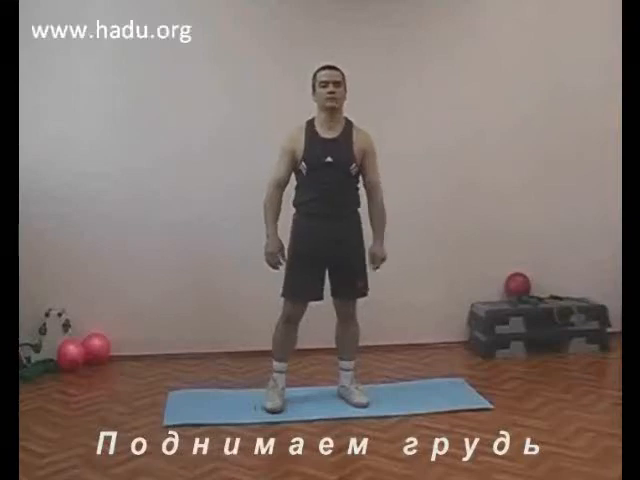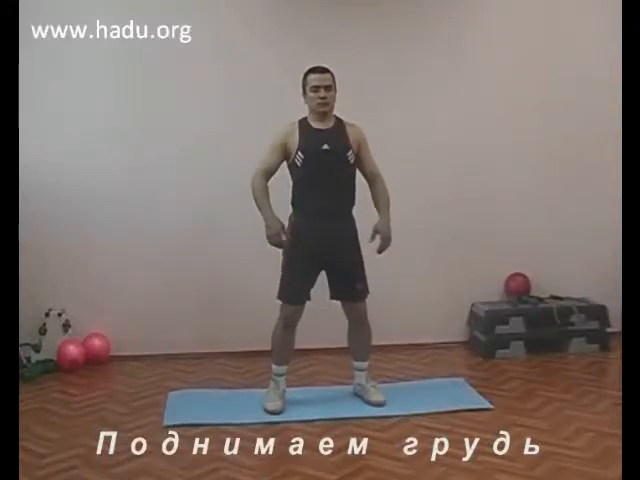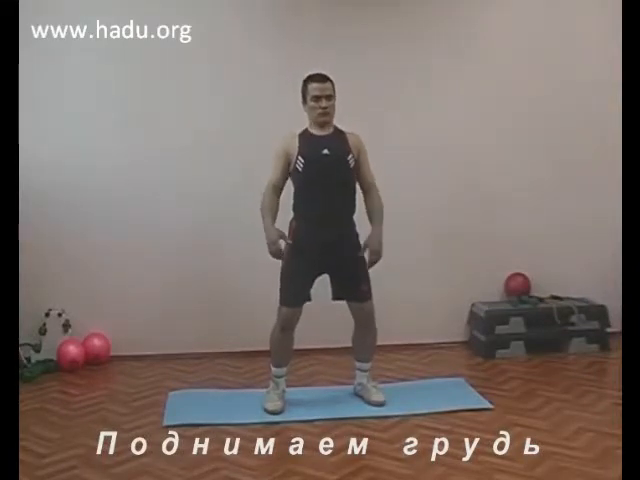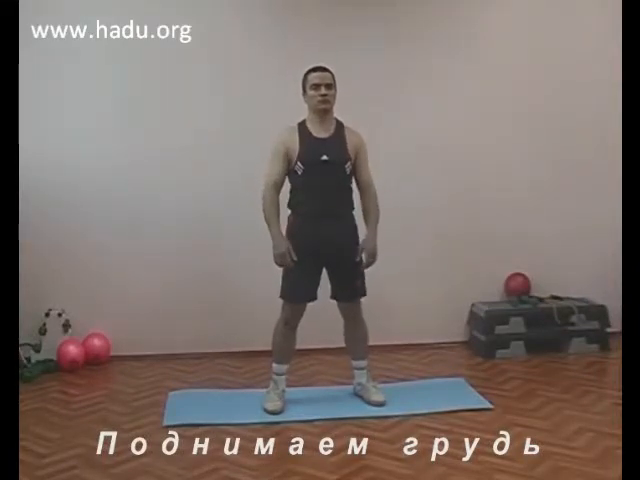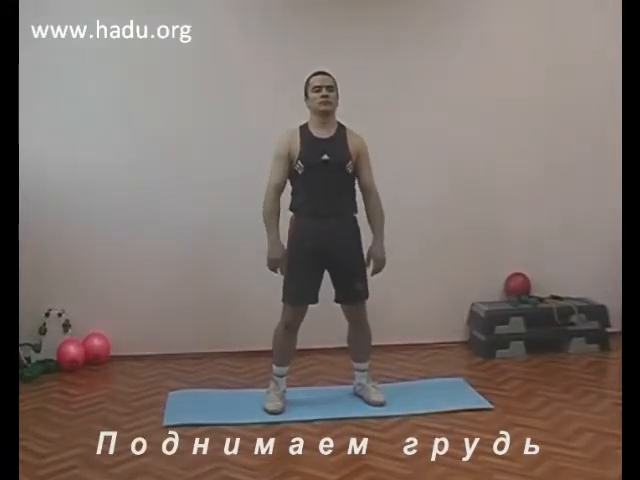
dt=1s
person 1, frame 1
left shoulder: (360, 139)
right shoulder: (297, 138)
left elbow: (374, 192)
right elbow: (276, 187)
left wrist: (378, 240)
right wrist: (271, 235)
left hip: (347, 233)
right hip: (307, 232)
left knee: (347, 312)
right knee: (291, 312)
left ankle: (346, 382)
right ankle: (277, 383)
person 1, frame 2
left shoulder: (353, 133)
right shoulder: (290, 134)
left elbow: (374, 177)
right elbow: (260, 176)
left wrist: (384, 217)
right wrist: (269, 217)
left hip: (343, 232)
right hip: (303, 233)
left knee: (358, 312)
right knee: (289, 314)
left ankle: (362, 380)
right ankle: (277, 385)
person 1, frame 3
left shoulder: (352, 142)
right shoulder: (291, 145)
left elbow: (370, 189)
right elbow: (273, 189)
left wrist: (377, 231)
right wrist: (269, 228)
left hip: (345, 240)
right hip: (303, 241)
left knee: (366, 314)
right knee: (286, 317)
left ankle: (363, 380)
right ankle: (276, 386)
person 1, frame 4
left shoulder: (353, 139)
right shoulder: (289, 139)
left elbow: (367, 189)
right elbow: (271, 189)
left wrist: (372, 234)
right wrist: (277, 236)
left hip: (344, 235)
right hip: (302, 235)
left knee: (353, 311)
right knee: (290, 313)
left ankle: (362, 380)
right ankle: (277, 386)
person 1, frame 5
left shoulder: (354, 141)
right shoulder: (291, 141)
left elbow: (370, 192)
right elbow: (272, 193)
left wrist: (378, 240)
right wrist: (273, 240)
left hip: (345, 233)
right hip: (305, 234)
left knee: (357, 313)
right knee: (291, 315)
left ankle: (363, 381)
right ankle: (277, 386)
